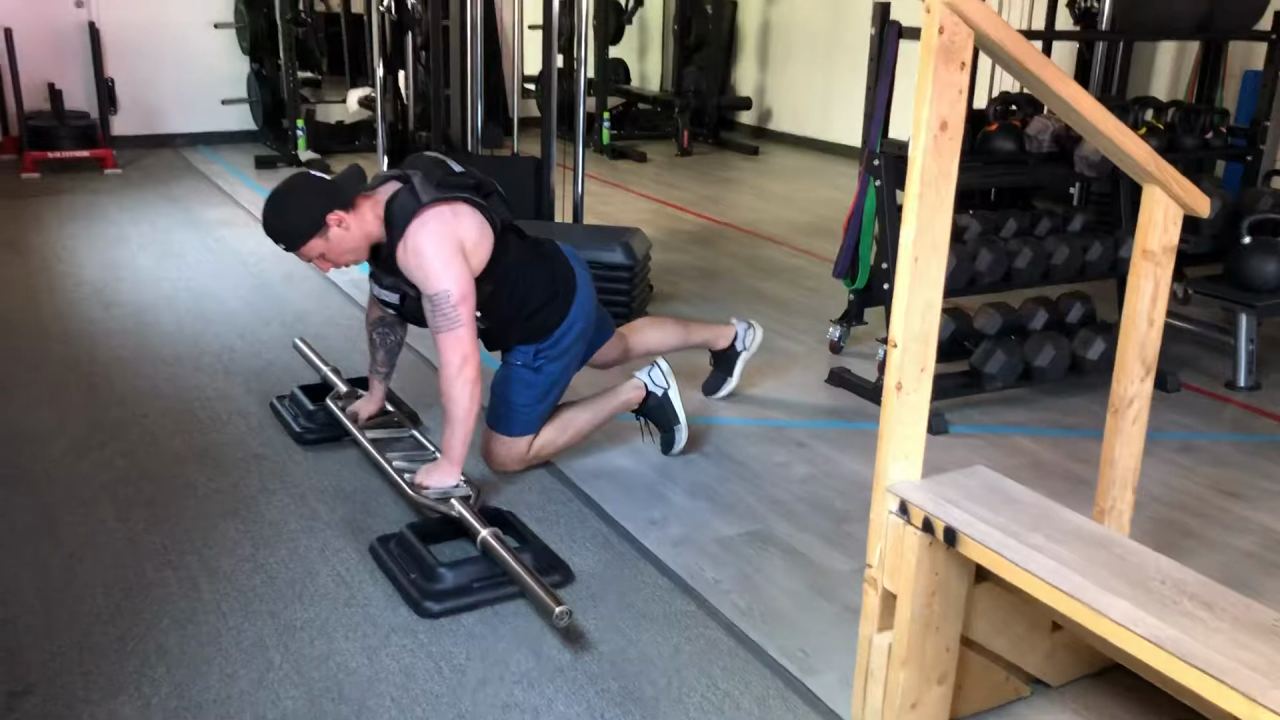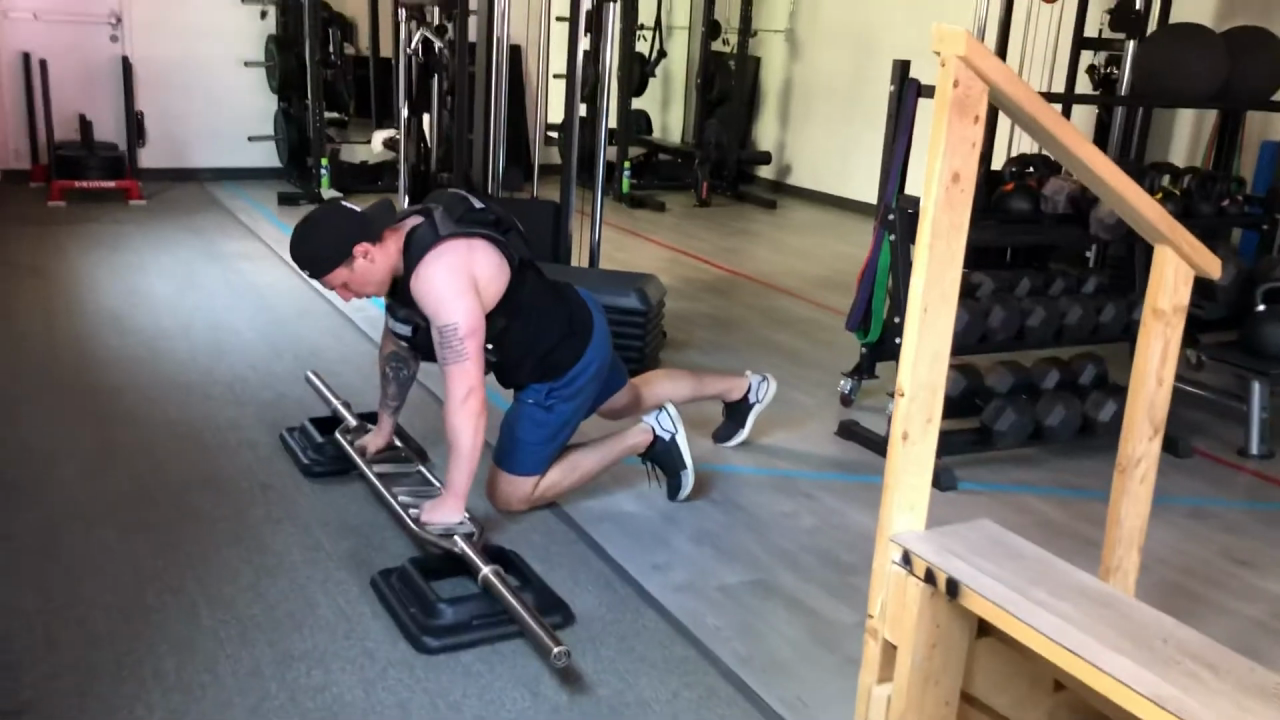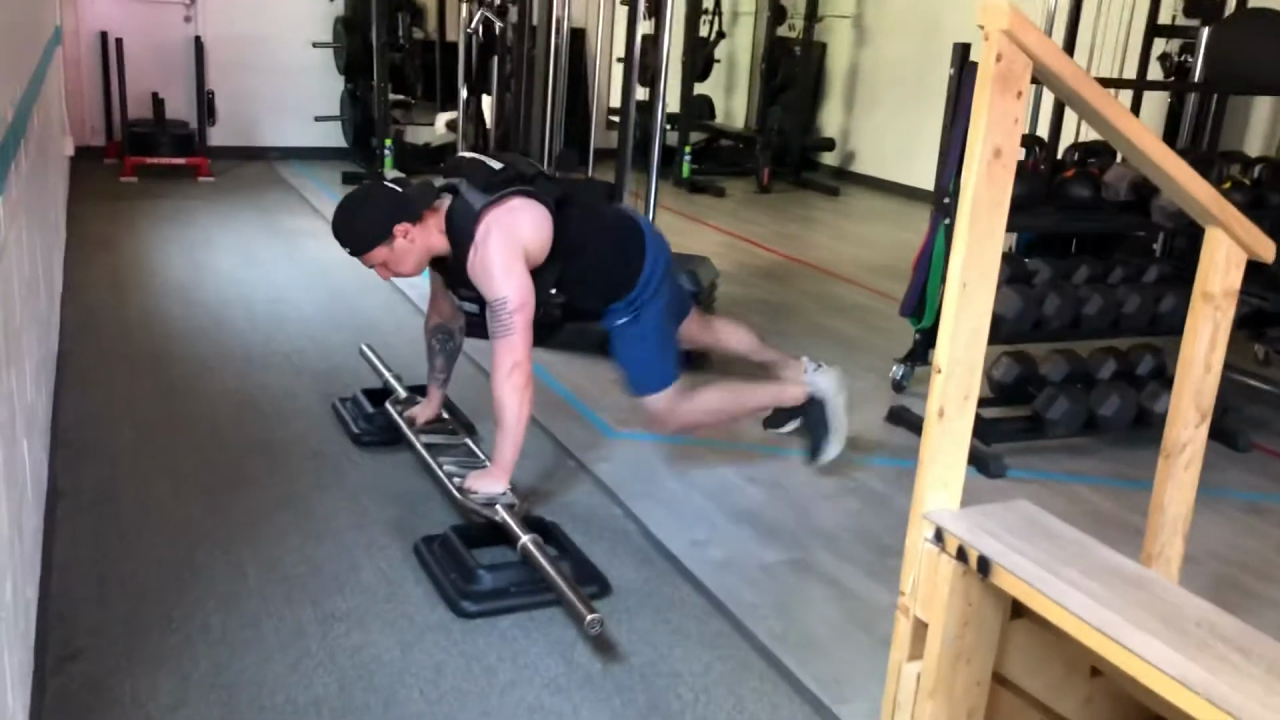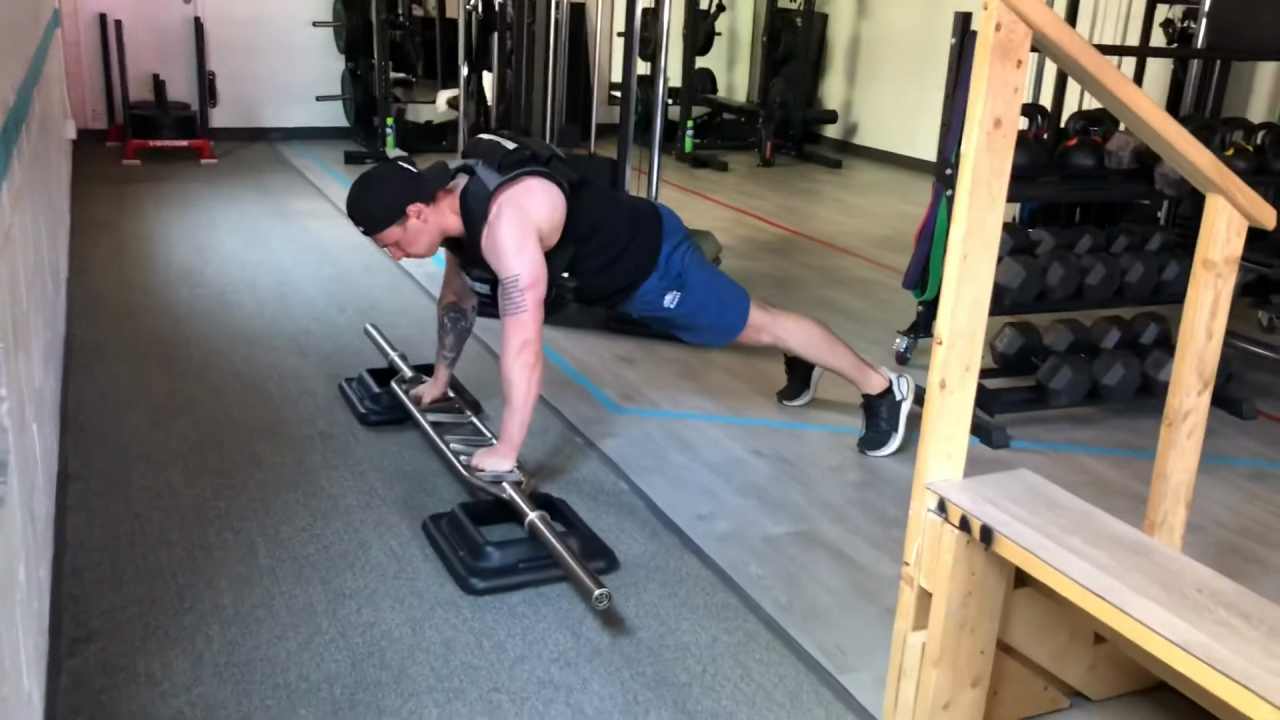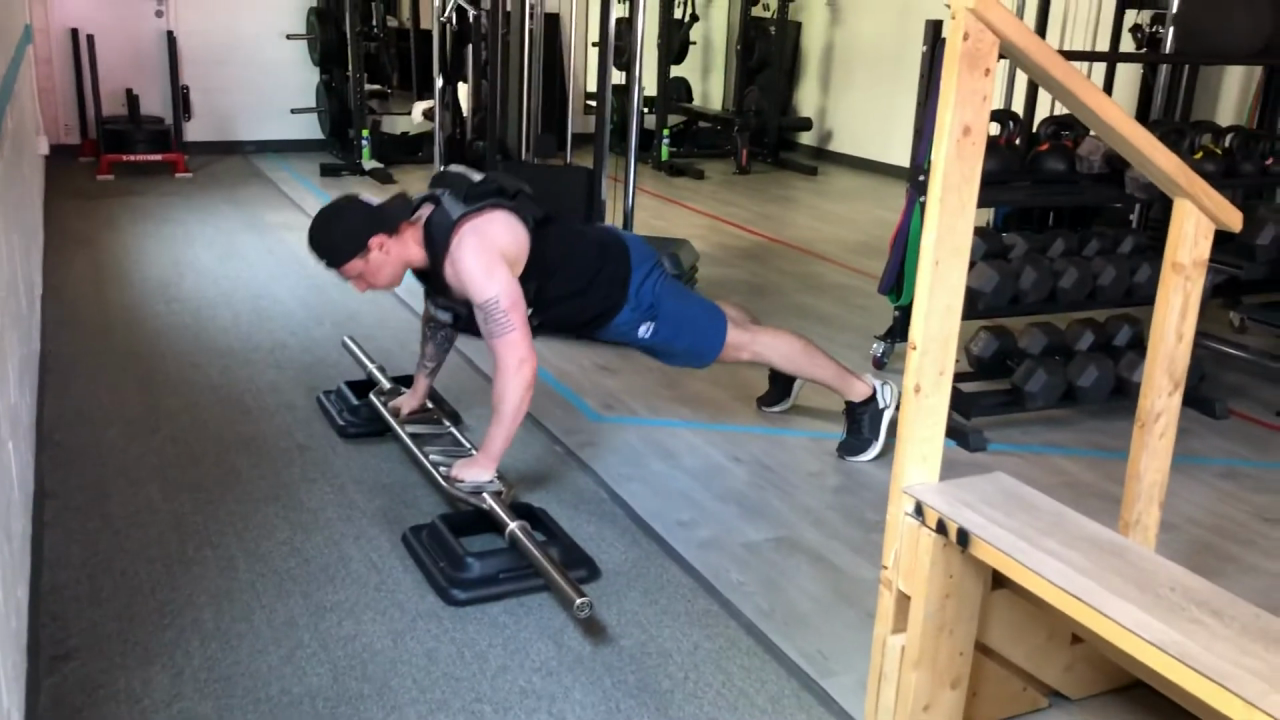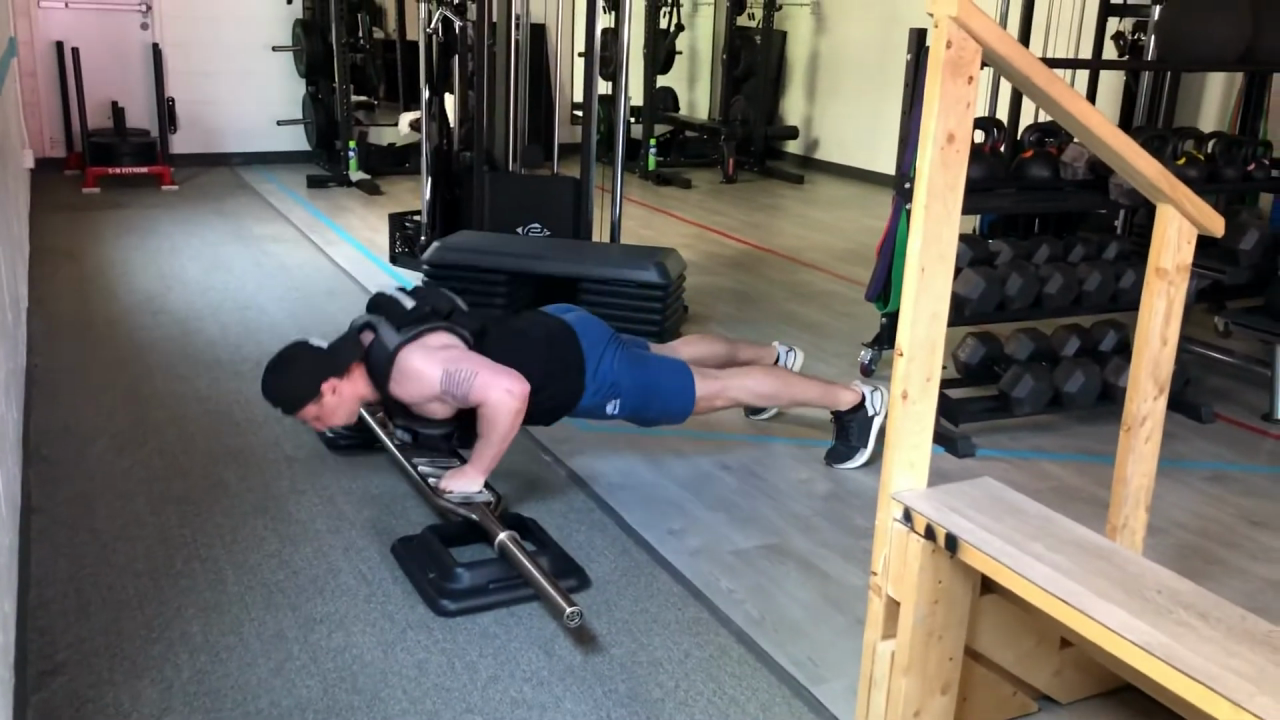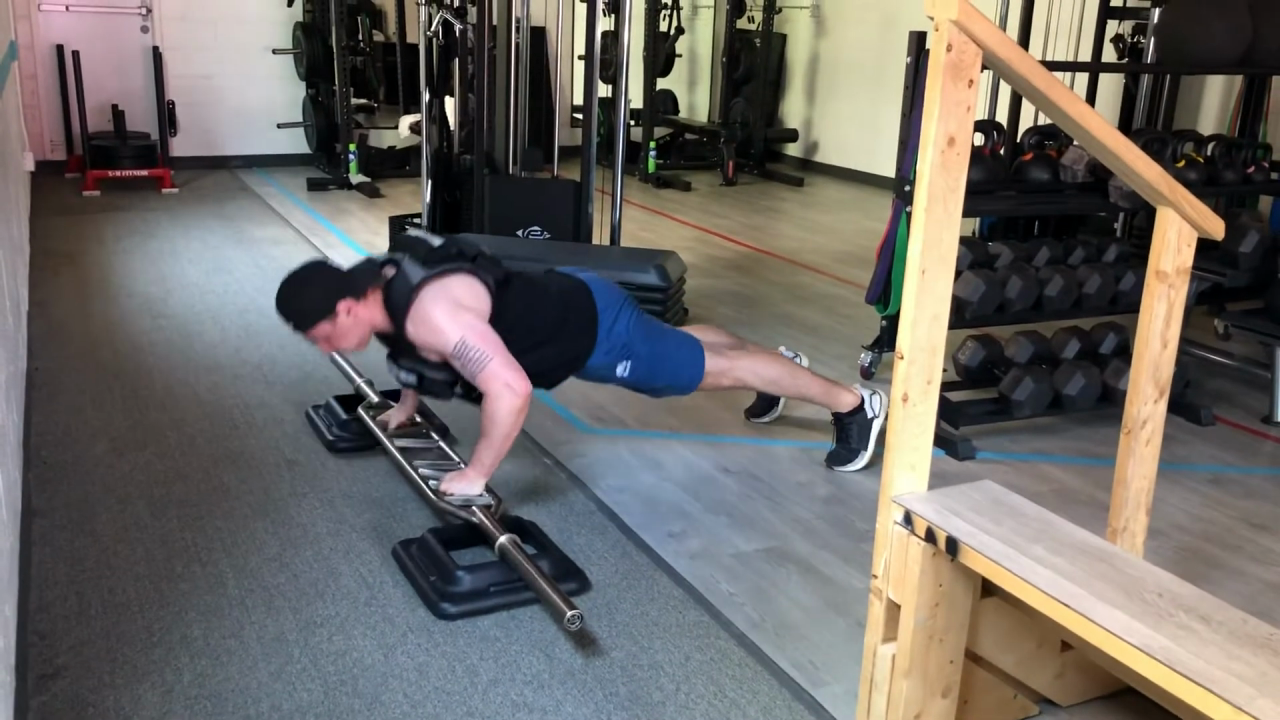
dt=0.5s
person 1, frame 1
left shoulder: (423, 238)
right shoulder: (378, 205)
left elbow: (461, 360)
right elbow: (385, 304)
left wrist: (449, 466)
right wrist: (376, 392)
left hip: (551, 314)
right hip: (554, 282)
left knee: (505, 454)
right knee: (615, 350)
left ankle: (640, 392)
right ankle: (728, 337)
person 1, frame 2
left shoulder: (437, 272)
right shoulder: (400, 242)
left elbow: (466, 392)
right elbow: (399, 340)
left wrist: (452, 502)
right wrist: (384, 427)
left hip: (565, 356)
right hip: (568, 329)
left knee: (510, 495)
right knee: (626, 401)
left ankle: (647, 438)
right ankle: (743, 388)
person 1, frame 3
left shoulder: (489, 244)
right shoulder: (438, 220)
left elbow: (513, 367)
right elbow: (444, 315)
left wrist: (498, 474)
right wrist: (433, 398)
left hip: (628, 268)
right hip: (613, 249)
left knee: (667, 411)
right knee: (696, 331)
left ankle: (805, 393)
right ankle: (793, 368)
person 1, frame 4
left shoulder: (503, 222)
right shoulder: (454, 204)
left elbow: (523, 348)
right elbow: (458, 295)
left wrist: (505, 451)
right wrist: (440, 377)
left hip: (653, 258)
right hip: (621, 263)
left knee: (756, 323)
right knee: (732, 310)
left ankle: (883, 388)
right ankle: (801, 364)
person 1, frame 5
left shoulder: (469, 252)
right shoulder: (420, 229)
left elbow: (517, 365)
right elbow: (442, 312)
left wrist: (485, 463)
right wrist: (420, 388)
left hip: (624, 289)
right hip: (595, 278)
left knee: (736, 343)
right knee: (707, 322)
left ankle: (864, 395)
right ankle: (785, 371)
person 1, frame 6
left shoulder: (408, 374)
right shoulder: (368, 343)
left elbow: (510, 390)
left wrist: (476, 472)
right wrist: (405, 415)
left hip: (583, 371)
right hip: (555, 331)
left knee: (709, 390)
right knee: (666, 354)
left ankle: (853, 399)
right ankle: (771, 354)
person 1, frame 7
left shoulder: (426, 314)
right shoulder: (383, 284)
left elbow: (512, 388)
left wrist: (476, 476)
right wrist: (409, 401)
left hip: (595, 329)
right hip: (566, 300)
left knee: (717, 370)
right knee: (685, 342)
left ankle: (852, 402)
right ankle: (779, 354)
